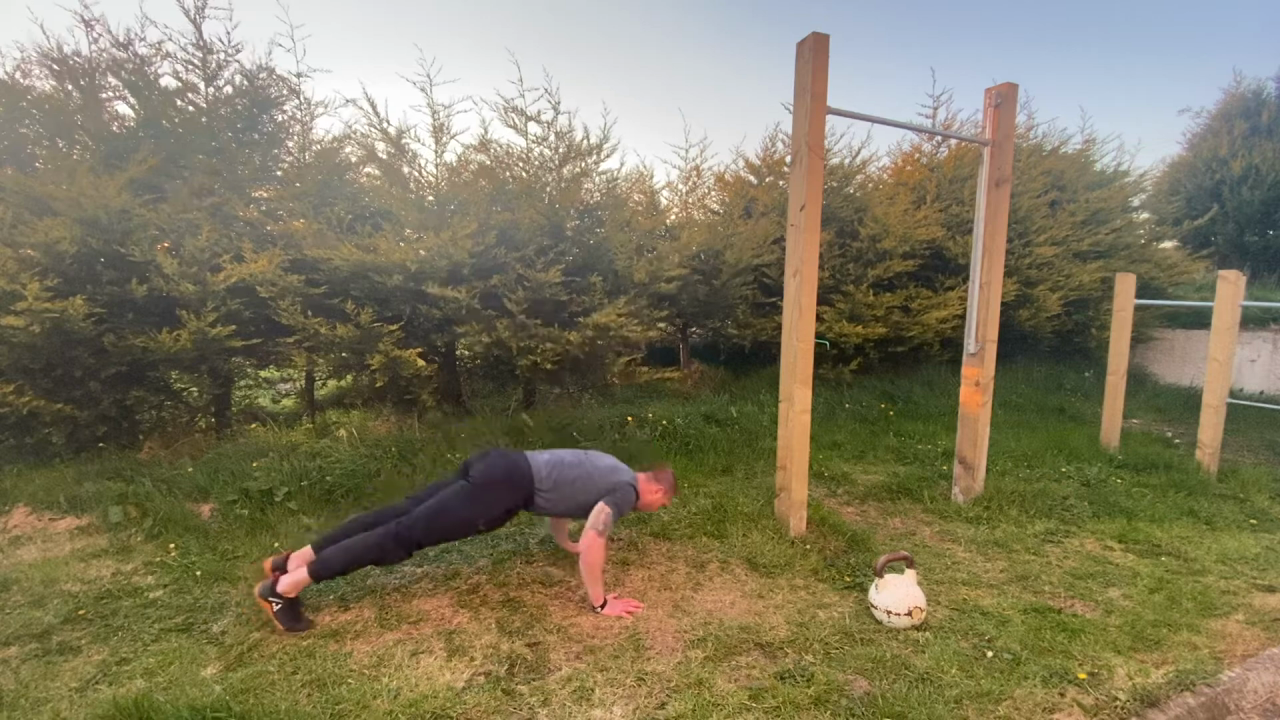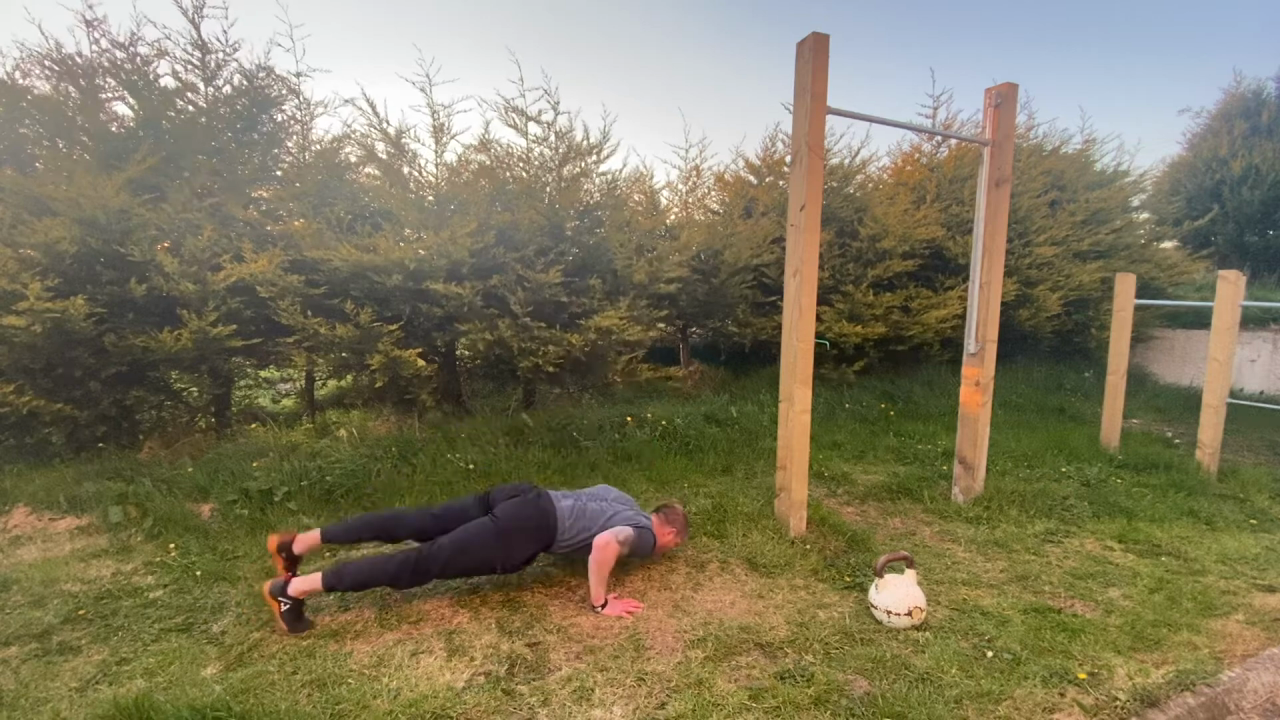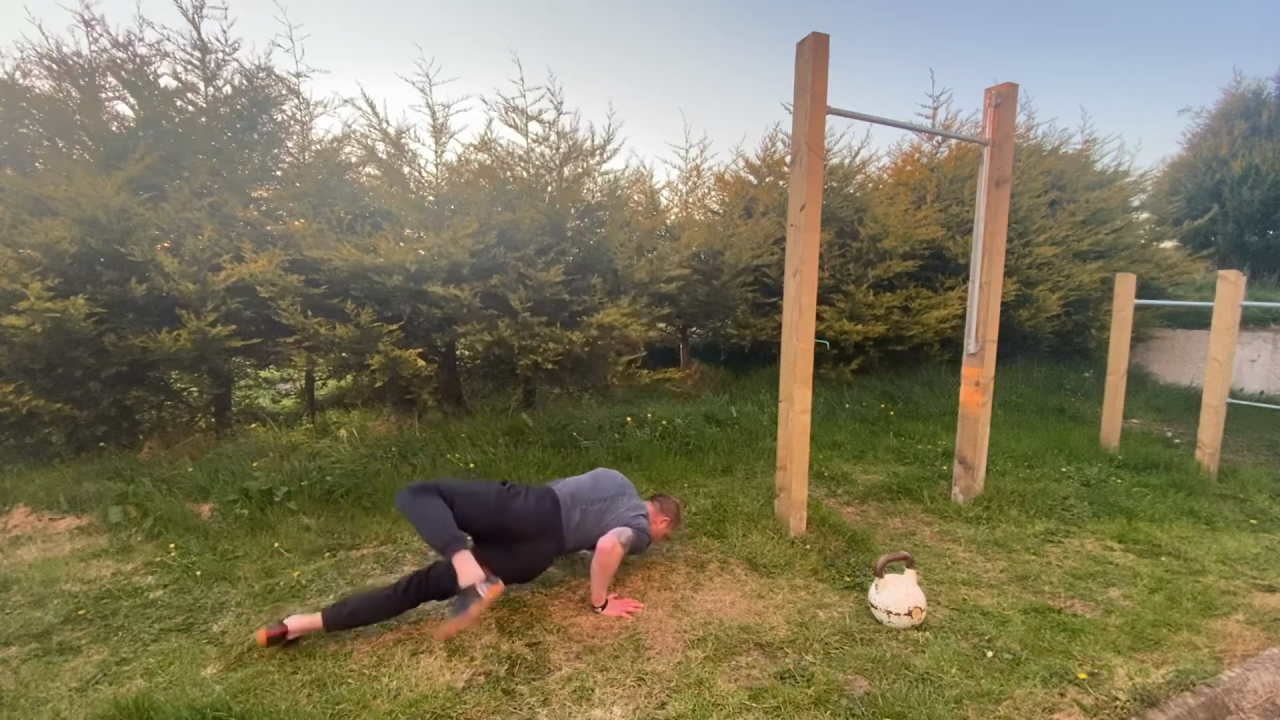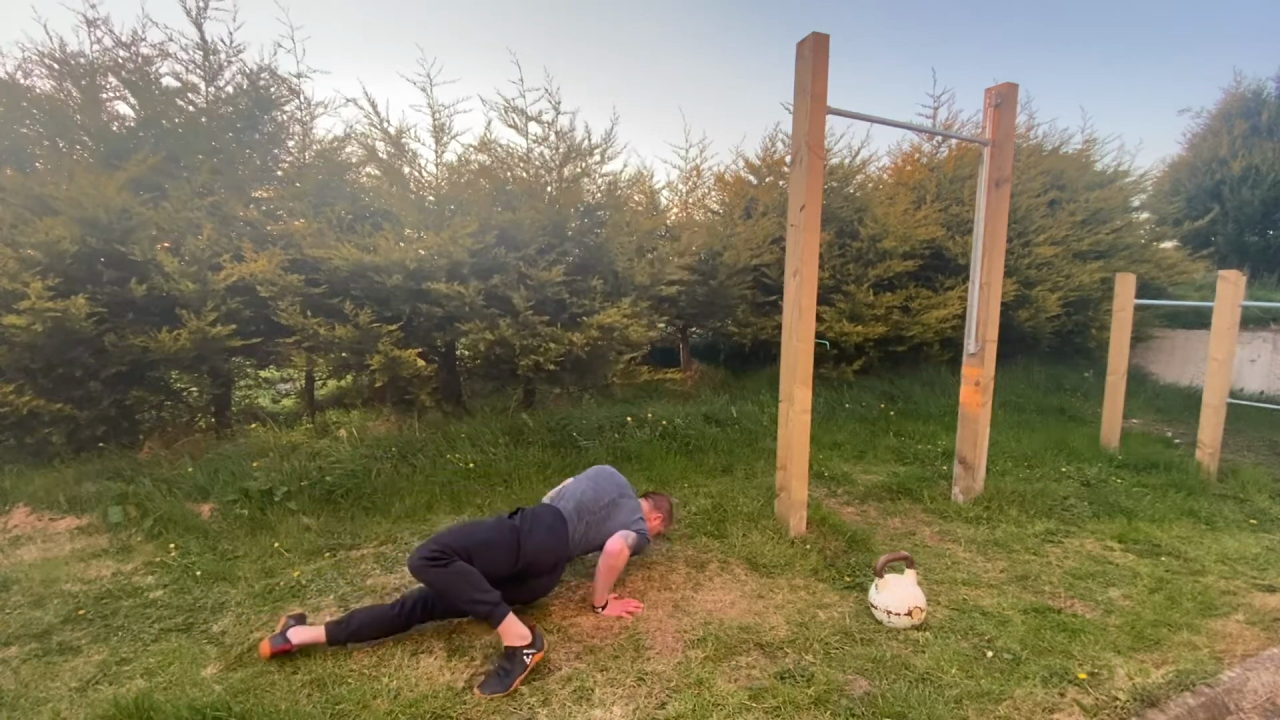
dt=0.5s
person 1, frame 1
left shoulder: (609, 471)
right shoulder: (625, 490)
right elbow: (594, 542)
left wrist: (565, 543)
right wrist: (599, 602)
left hip: (501, 463)
right hip: (505, 486)
left knee: (400, 514)
right knee: (406, 534)
left ankle: (291, 561)
right ankle: (286, 587)
person 1, frame 2
left shoulder: (623, 500)
right shoulder: (643, 535)
right elbow: (604, 545)
right wrist: (600, 602)
left hip: (526, 495)
right hip: (525, 529)
left knee: (412, 524)
right knee: (422, 563)
left ankle: (298, 542)
right ankle: (293, 588)
person 1, frame 3
left shoulder: (616, 478)
right shoulder: (640, 530)
right elbow: (608, 547)
right wrist: (600, 603)
left hip: (533, 505)
right hip: (534, 551)
right knee: (424, 585)
person 1, frame 4
left shoulder: (606, 471)
right shoulder: (640, 532)
right elbow: (615, 550)
right wrist: (601, 603)
left hip: (536, 526)
right hip: (545, 573)
